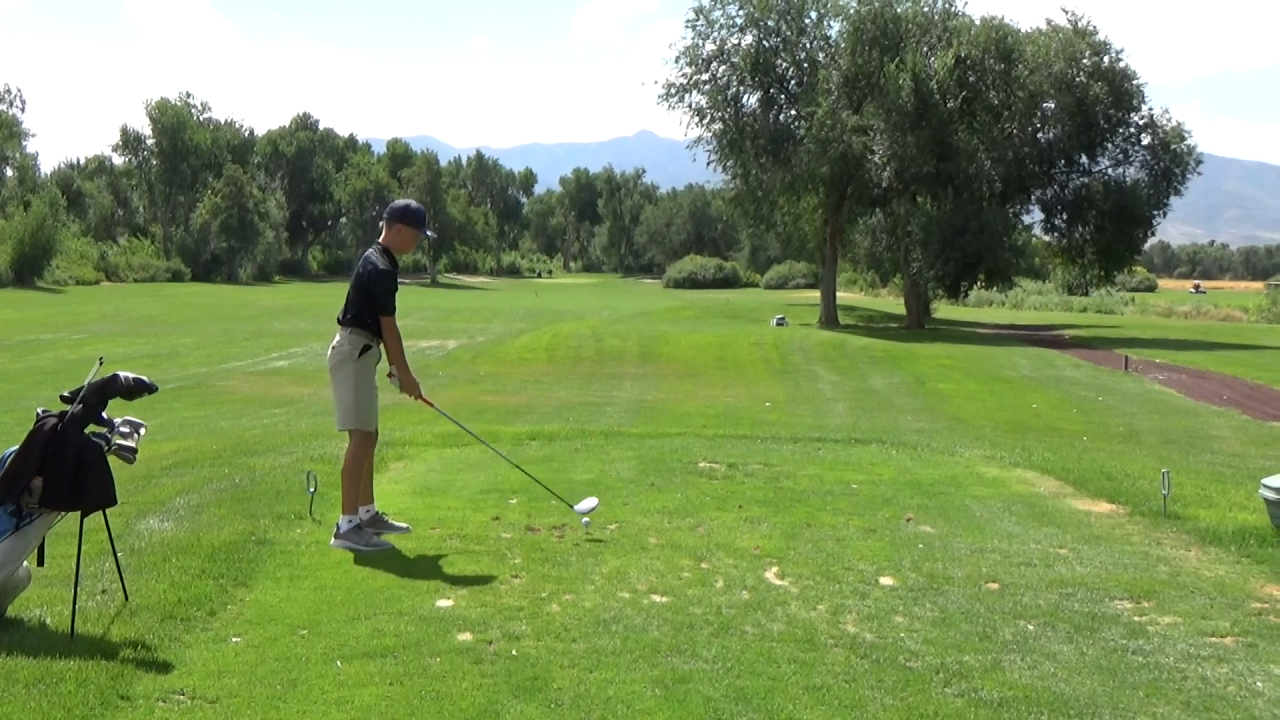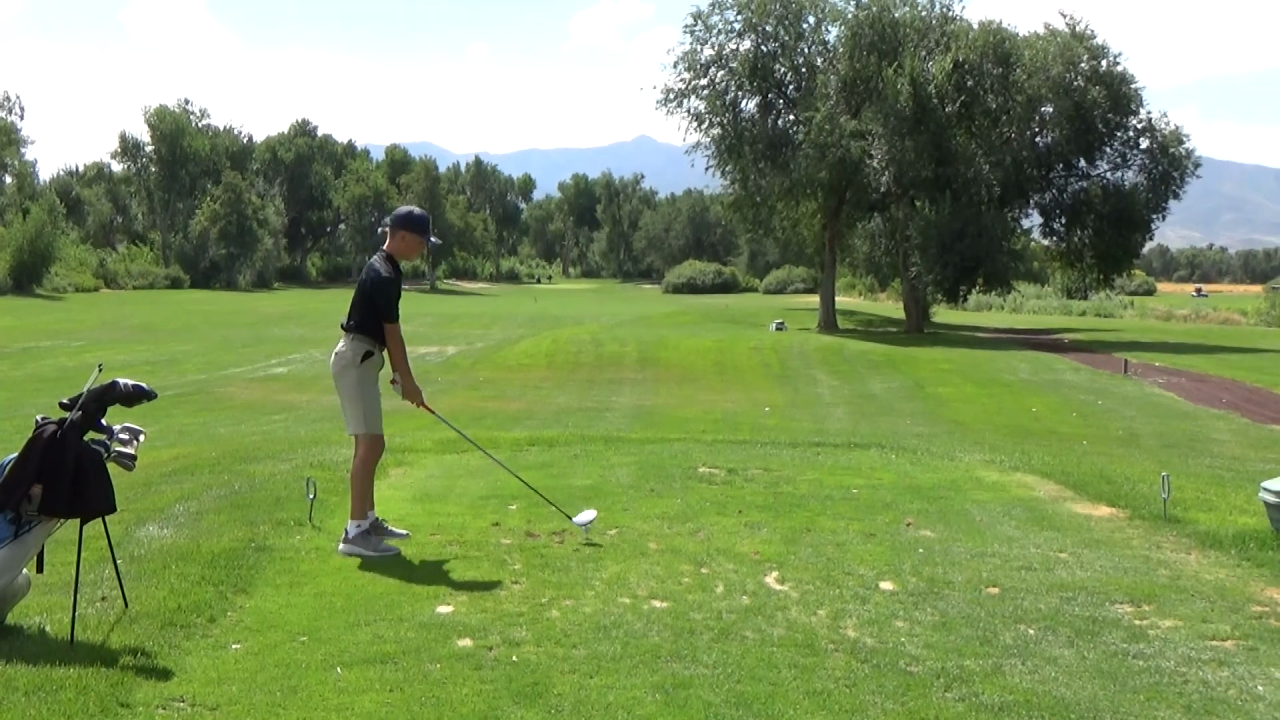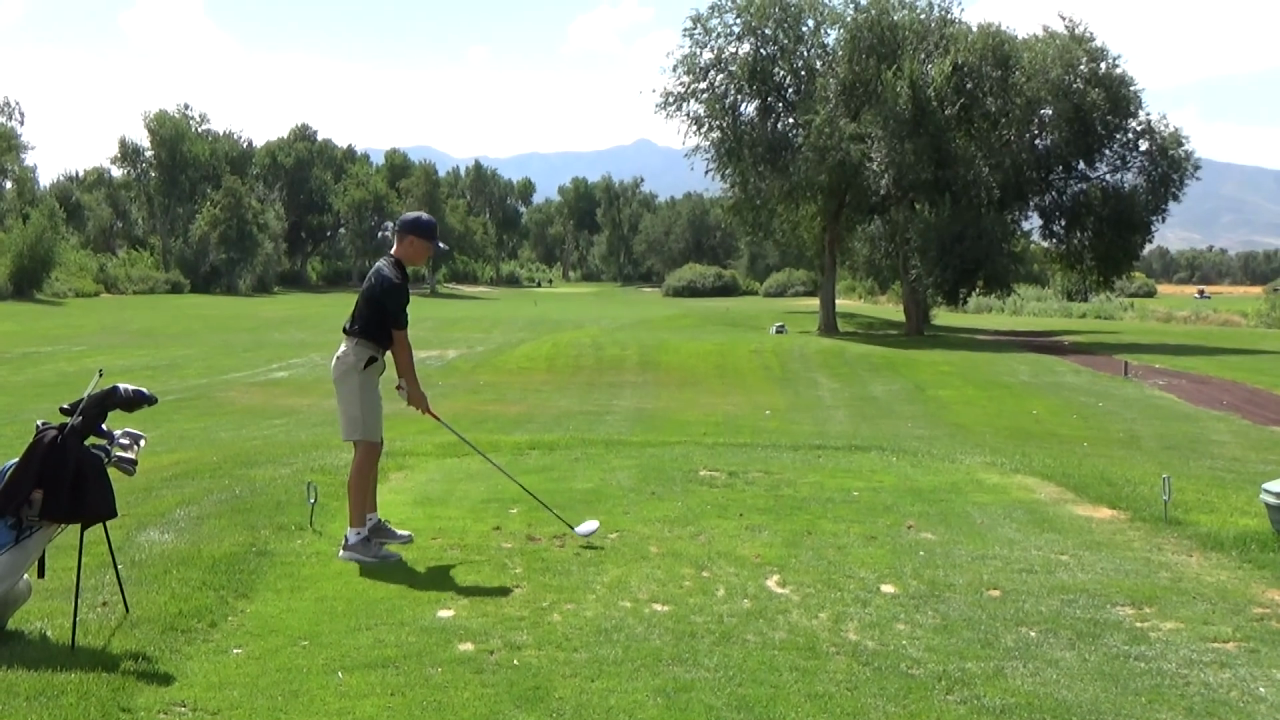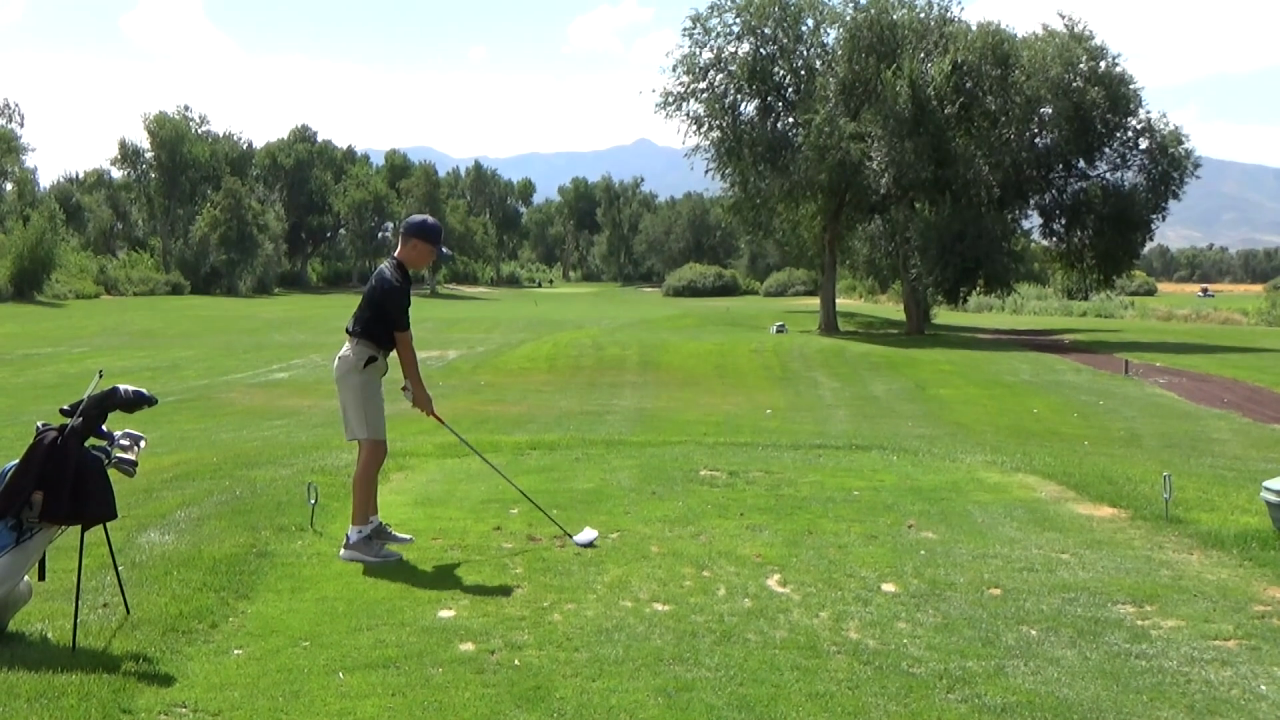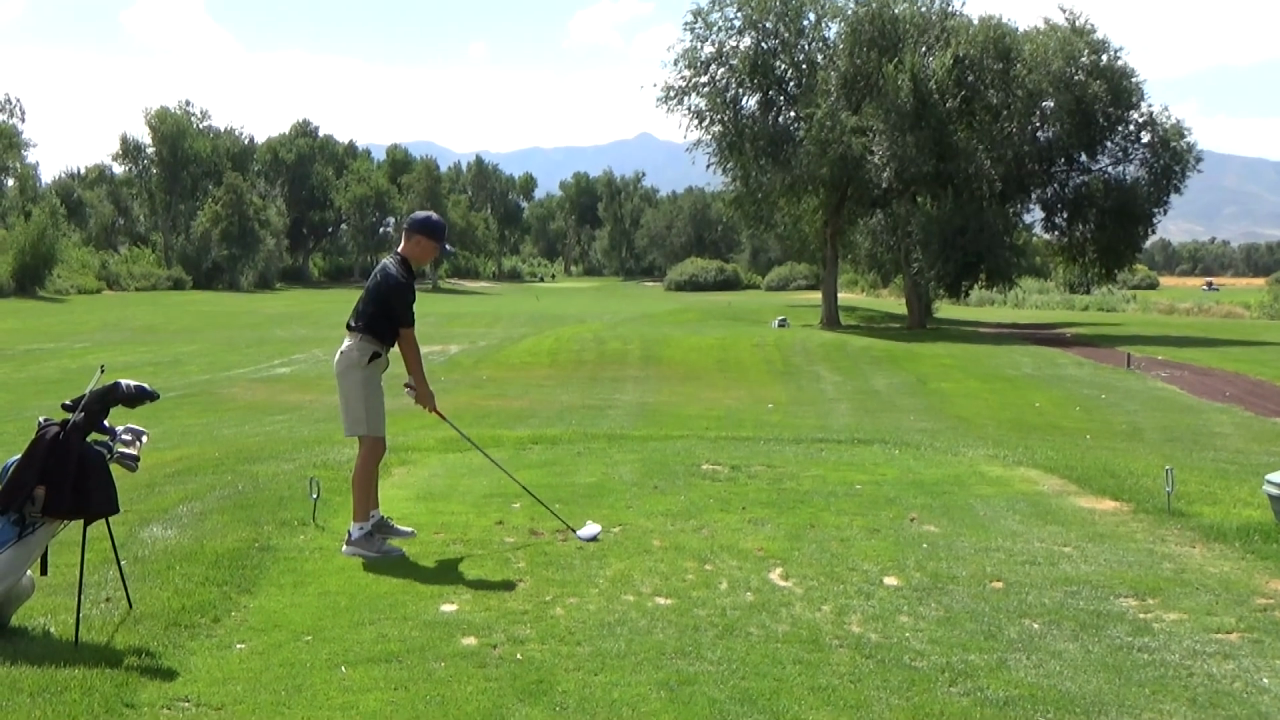
dt=0.3s
person 1, frame 1
left shoulder: (377, 260)
right shoulder: (381, 269)
left elbow: (381, 326)
right elbow: (389, 327)
left wrist: (395, 368)
right wrist: (405, 374)
left hip: (359, 353)
right hip: (353, 353)
left knee: (368, 436)
right knee: (361, 438)
left ankle: (366, 513)
right ankle: (346, 526)
person 1, frame 2
left shoulder: (382, 268)
right shoulder: (384, 275)
left elbow: (386, 333)
right elbow: (393, 333)
left wrist: (398, 374)
right wrist: (408, 381)
left hip: (362, 358)
right hip: (357, 359)
left knee: (368, 443)
right knee: (371, 443)
left ankle: (367, 520)
right ankle: (355, 532)
person 1, frame 3
left shoulder: (387, 271)
right shoulder: (392, 282)
left elbow: (392, 338)
right elbow: (400, 340)
left wrist: (404, 380)
right wrist: (414, 388)
left hip: (362, 363)
right hip: (358, 365)
left knee: (372, 445)
right knee: (367, 449)
left ankle: (371, 522)
right ankle: (355, 538)
person 1, frame 4
left shoulder: (391, 275)
right shoulder: (393, 284)
left elbow: (396, 339)
right elbow: (404, 341)
left wrist: (410, 382)
right wrist: (419, 389)
left hip: (365, 364)
right hip: (359, 365)
left knee: (373, 448)
right knee: (373, 448)
left ankle: (371, 525)
right ankle: (356, 538)
person 1, frame 5
left shoulder: (394, 269)
right shoulder: (398, 279)
left elbow: (400, 334)
right elbow: (407, 337)
left wrist: (414, 379)
right wrist: (422, 386)
left hip: (364, 358)
right hip: (360, 360)
left knee: (372, 444)
right knee: (373, 445)
left ankle: (373, 518)
right ankle: (358, 534)
